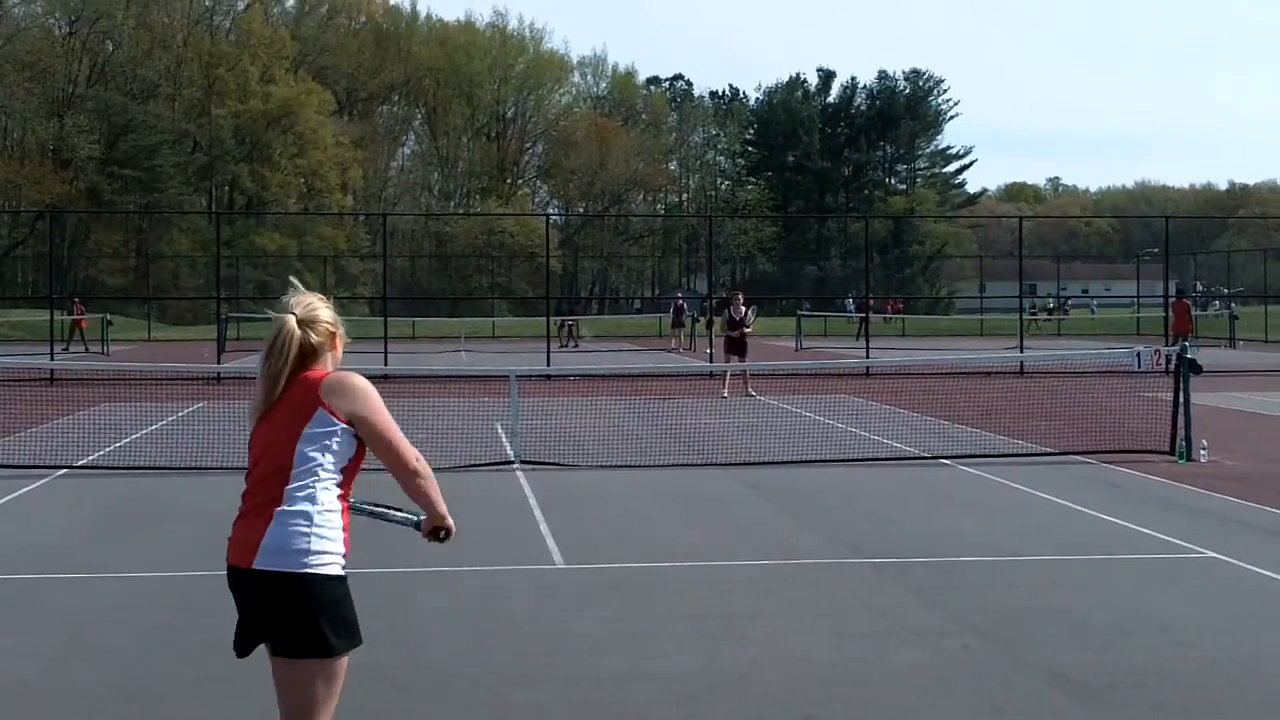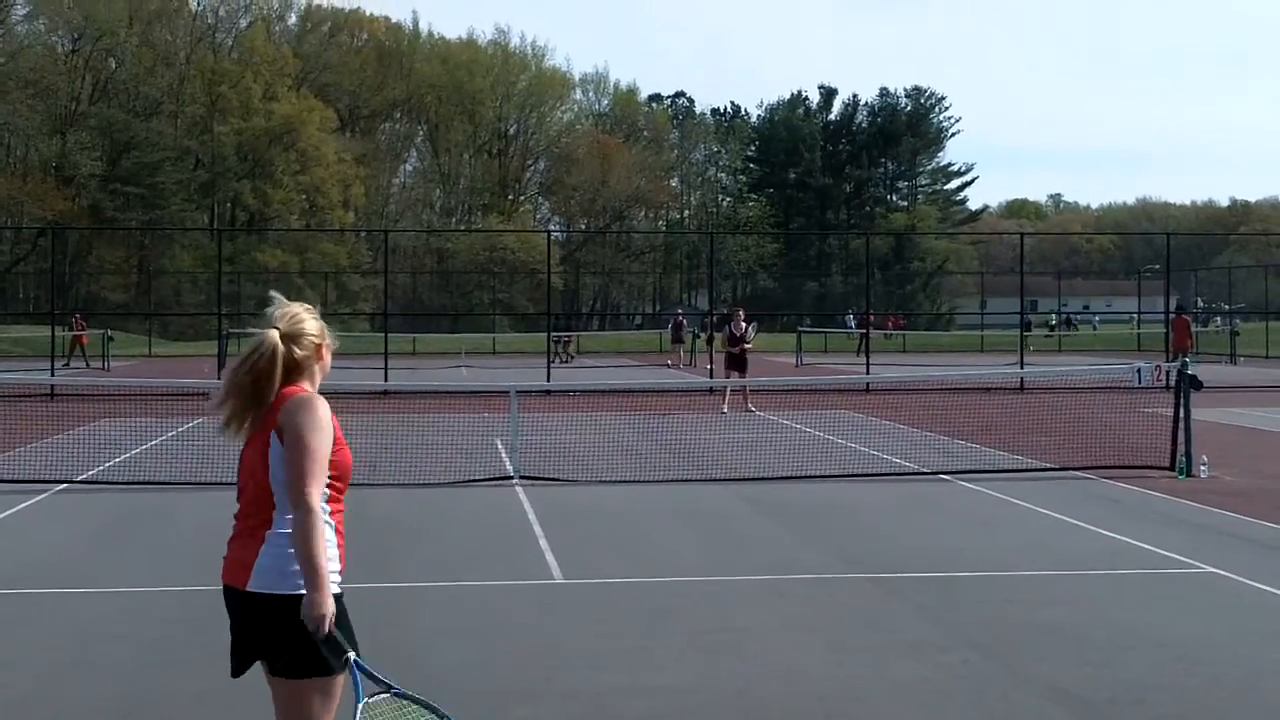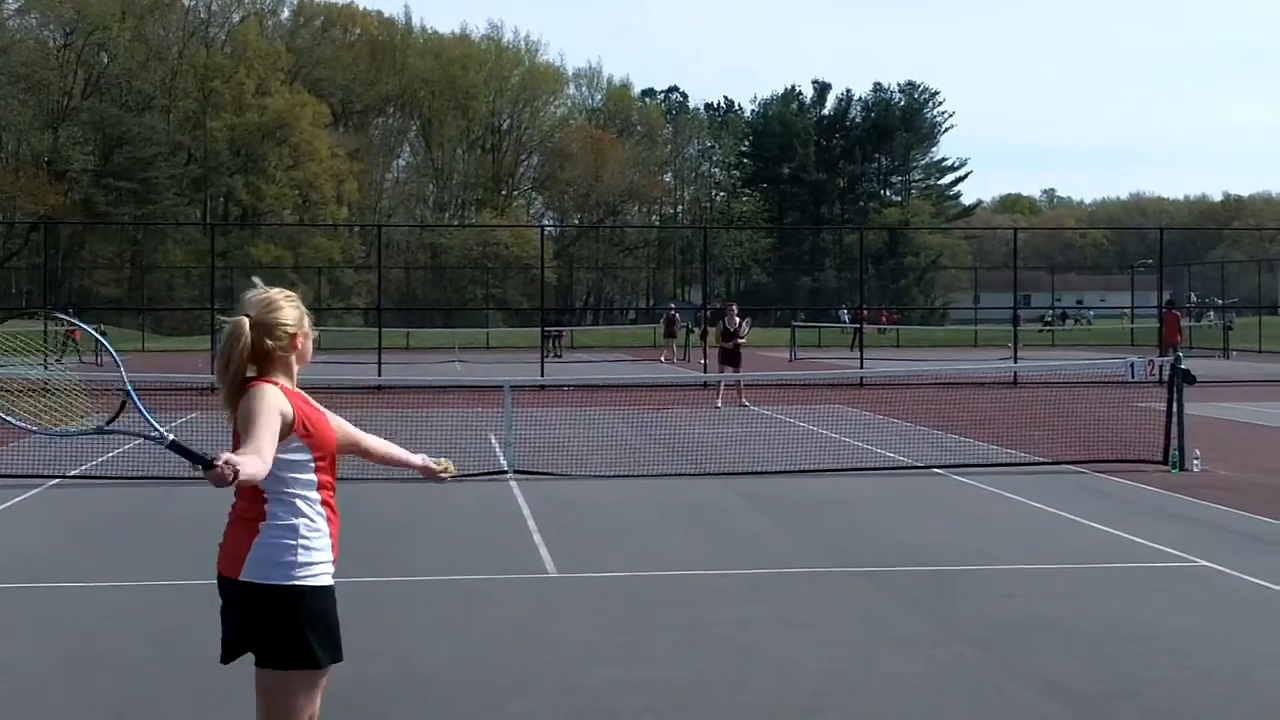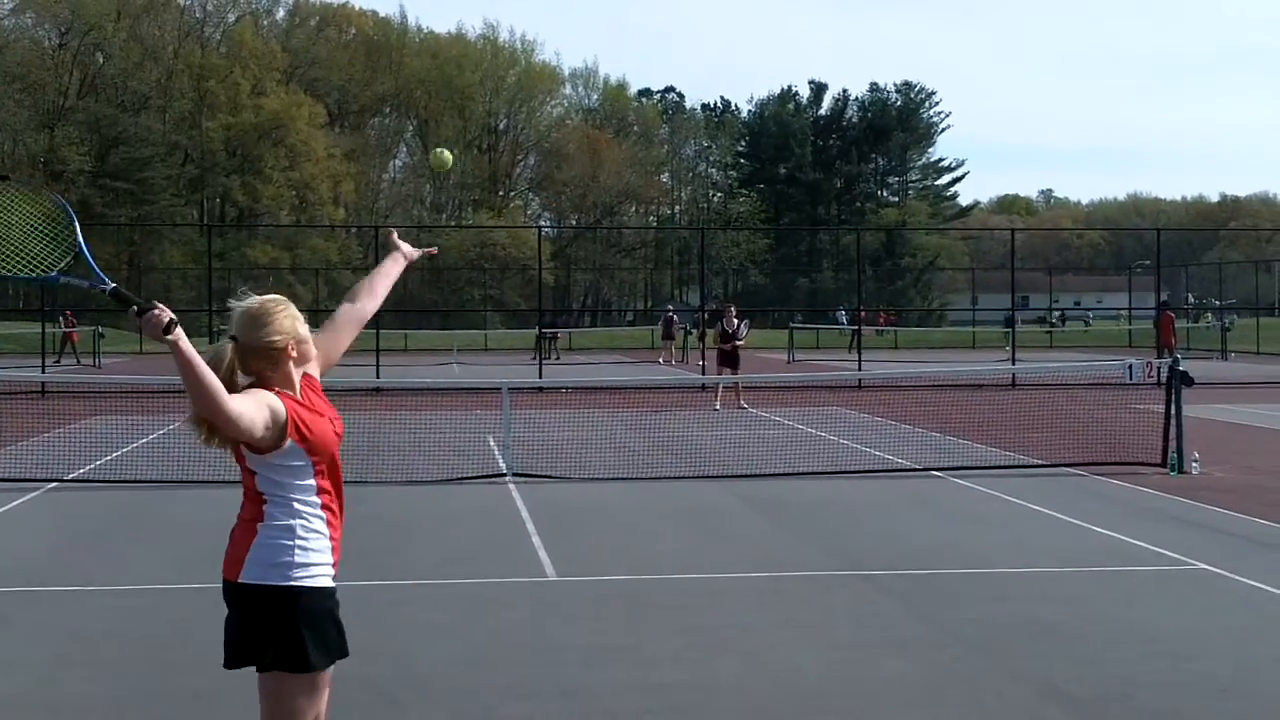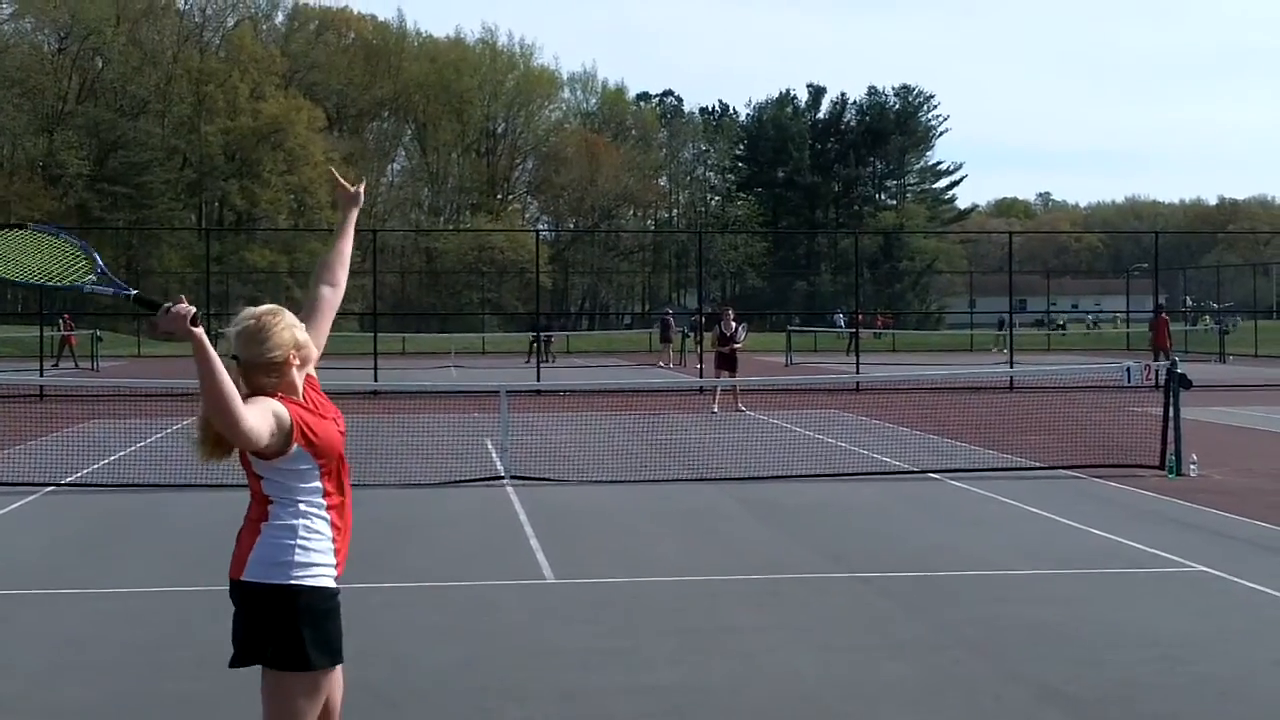
dt=0.2s
person 1, frame 1
left shoulder: (280, 395)
right shoulder: (344, 387)
right elbow: (408, 465)
right wrist: (440, 513)
left hip: (255, 563)
right hip: (300, 566)
person 1, frame 2
left shoulder: (281, 407)
right shoulder: (309, 407)
right elbow: (306, 504)
right wrist: (321, 587)
left hip: (259, 587)
right hip: (293, 588)
person 1, frame 3
left shoulder: (279, 395)
right shoulder: (264, 397)
left elbow: (352, 439)
right elbow: (258, 452)
left wrist: (415, 460)
right wrist: (239, 466)
left hip: (274, 577)
right hip: (280, 579)
person 1, frame 4
left shoulder: (303, 382)
right shoulder: (261, 404)
left elbow: (353, 311)
right elbow: (225, 412)
left wrist: (397, 258)
right wrist: (178, 346)
left hip: (296, 580)
right hip: (284, 582)
person 1, frame 5
left shoulder: (300, 382)
right shoulder: (270, 411)
left elbow: (329, 288)
right elbow: (241, 428)
left wrist: (349, 214)
right wrist: (199, 347)
left hip: (296, 579)
right hip: (290, 583)
